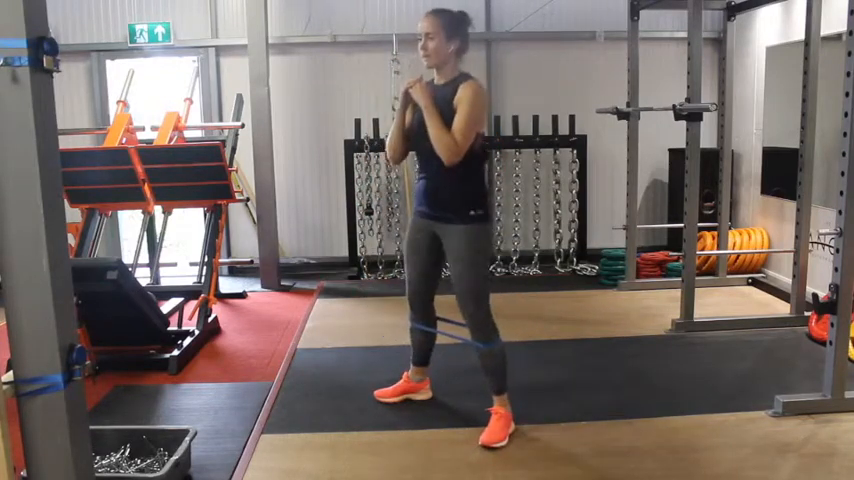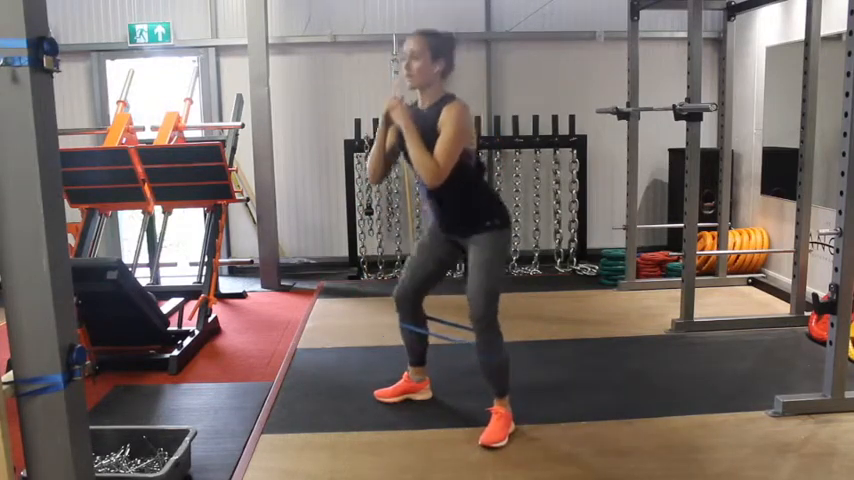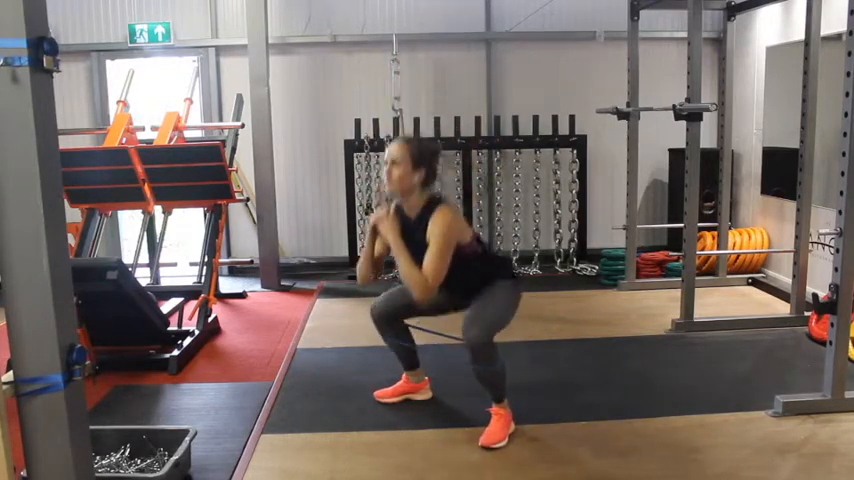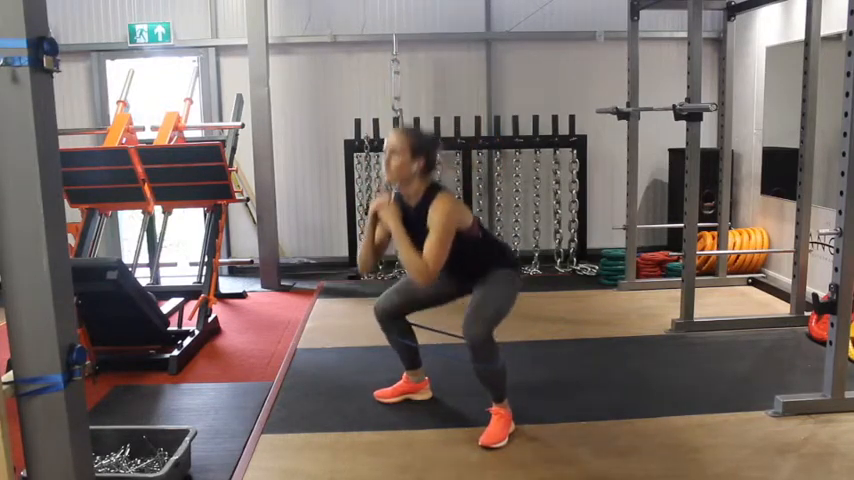
dt=0.4s
person 1, frame 1
left shoulder: (469, 91)
right shoulder: (423, 92)
left elbow: (451, 154)
right elbow: (395, 155)
left wrist: (426, 105)
right wrist: (404, 106)
left hip: (465, 218)
right hip: (425, 214)
left knee: (474, 311)
right knee: (417, 298)
left ankle: (502, 409)
right ankle: (417, 380)
person 1, frame 2
left shoulder: (453, 113)
right shoulder: (408, 113)
left elbow: (432, 177)
right elbow: (374, 176)
left wrist: (406, 127)
right wrist: (386, 127)
left hip: (486, 227)
right hip: (445, 226)
left knee: (481, 314)
right knee: (405, 295)
left ankle: (502, 409)
right ankle: (417, 380)
person 1, frame 3
left shoulder: (442, 219)
right shoulder: (395, 214)
left elbow: (424, 292)
right elbow: (365, 280)
left wrist: (394, 240)
right wrist: (372, 236)
left hip: (497, 284)
right hip: (455, 285)
left knee: (476, 335)
right knee: (382, 312)
left ankle: (501, 411)
right ankle: (415, 380)
person 1, frame 4
left shoulder: (442, 204)
right shoulder: (395, 199)
left elbow: (424, 277)
right elbow: (366, 265)
left wrist: (394, 221)
right wrist: (373, 221)
left hip: (496, 270)
right hip: (456, 270)
left knee: (475, 332)
right knee: (386, 309)
left ankle: (502, 410)
right ankle: (415, 380)
